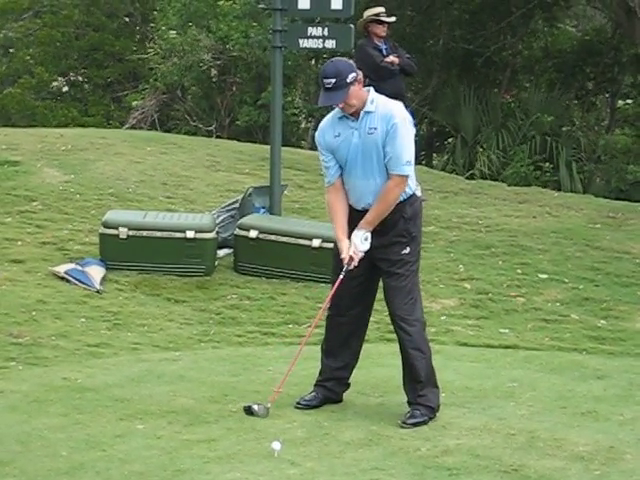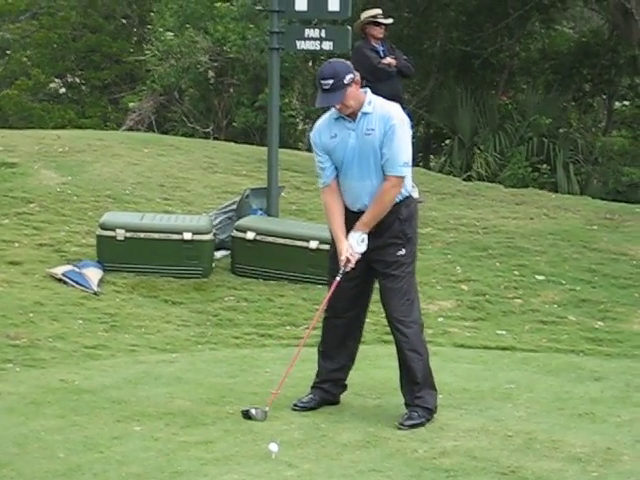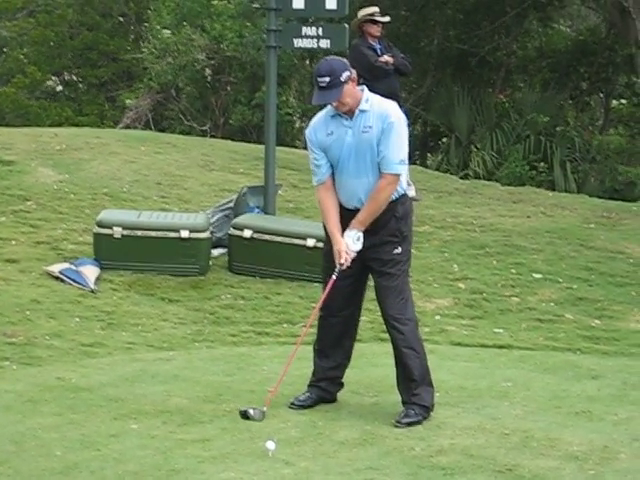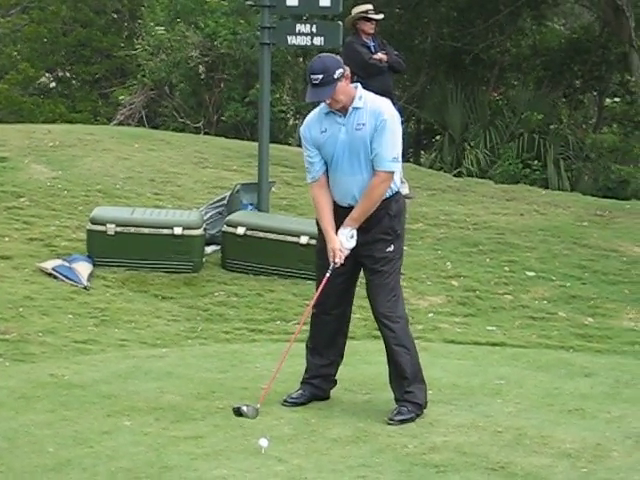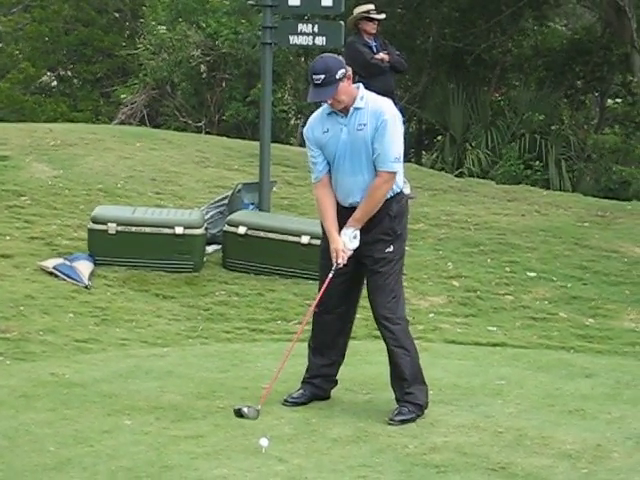
dt=0.1s
person 1, frame 1
left shoulder: (393, 115)
right shoulder: (326, 129)
left elbow: (398, 179)
right elbow: (335, 187)
left wrist: (365, 230)
right wrist: (343, 240)
left hip: (397, 219)
right hip: (354, 219)
left knee: (405, 311)
right knee: (343, 308)
left ankle: (424, 398)
right ankle: (331, 384)
person 1, frame 2
left shoulder: (390, 116)
right shoulder: (322, 130)
left elbow: (395, 181)
right elbow: (330, 188)
left wrist: (361, 231)
right wrist: (341, 240)
left hip: (392, 221)
right hip: (350, 221)
left knee: (401, 312)
right knee: (339, 309)
left ankle: (421, 400)
right ankle: (327, 386)
person 1, frame 3
left shoulder: (387, 114)
right shoulder: (317, 127)
left elbow: (390, 179)
right elbow: (324, 186)
left wrist: (356, 230)
right wrist: (337, 237)
left hip: (388, 219)
right hip: (344, 218)
left knee: (397, 309)
right knee: (335, 308)
left ankle: (418, 398)
right ankle: (324, 385)
person 1, frame 4
left shoulder: (380, 112)
right shoulder: (312, 124)
left elbow: (384, 176)
right elbow: (318, 183)
left wrist: (351, 227)
right wrist: (331, 235)
left hip: (381, 216)
right hip: (338, 216)
left knee: (387, 307)
right knee: (327, 306)
left ankle: (411, 395)
right ankle: (317, 382)
person 1, frame 5
left shoulder: (383, 112)
right shoulder: (315, 125)
left elbow: (386, 177)
right elbow: (322, 184)
left wrist: (354, 227)
right wrist: (334, 236)
left hip: (383, 217)
right hip: (340, 216)
left knee: (387, 308)
right knee: (329, 306)
left ankle: (412, 396)
right ankle: (318, 382)
person 2, frame 1
left shoulder: (392, 46)
right shoulder: (363, 46)
left elbow: (412, 67)
right elbow: (381, 70)
left wrist: (397, 62)
right wrist: (398, 67)
person 2, frame 2
left shoulder: (389, 47)
right shoulder: (361, 48)
left elbow: (409, 69)
right elbow: (379, 72)
left wrist: (394, 63)
right wrist: (393, 68)
left ankle: (409, 188)
person 2, frame 3
left shoulder: (386, 45)
right shoulder: (358, 47)
left elbow: (407, 67)
right elbow: (375, 69)
left wrist: (391, 61)
right wrist: (393, 67)
left ankle: (405, 187)
person 2, frame 4
left shoulder: (380, 42)
right shoulder: (351, 44)
left elbow: (401, 65)
right elbow: (369, 67)
left wrist: (385, 58)
right wrist: (387, 64)
left hip: (387, 101)
left ankle: (399, 185)
person 2, frame 5
left shoulder: (382, 42)
right shoulder: (353, 43)
left elbow: (403, 64)
right elbow: (371, 66)
left wrist: (387, 58)
right wrist: (389, 64)
left hip: (389, 101)
left ankle: (400, 185)
